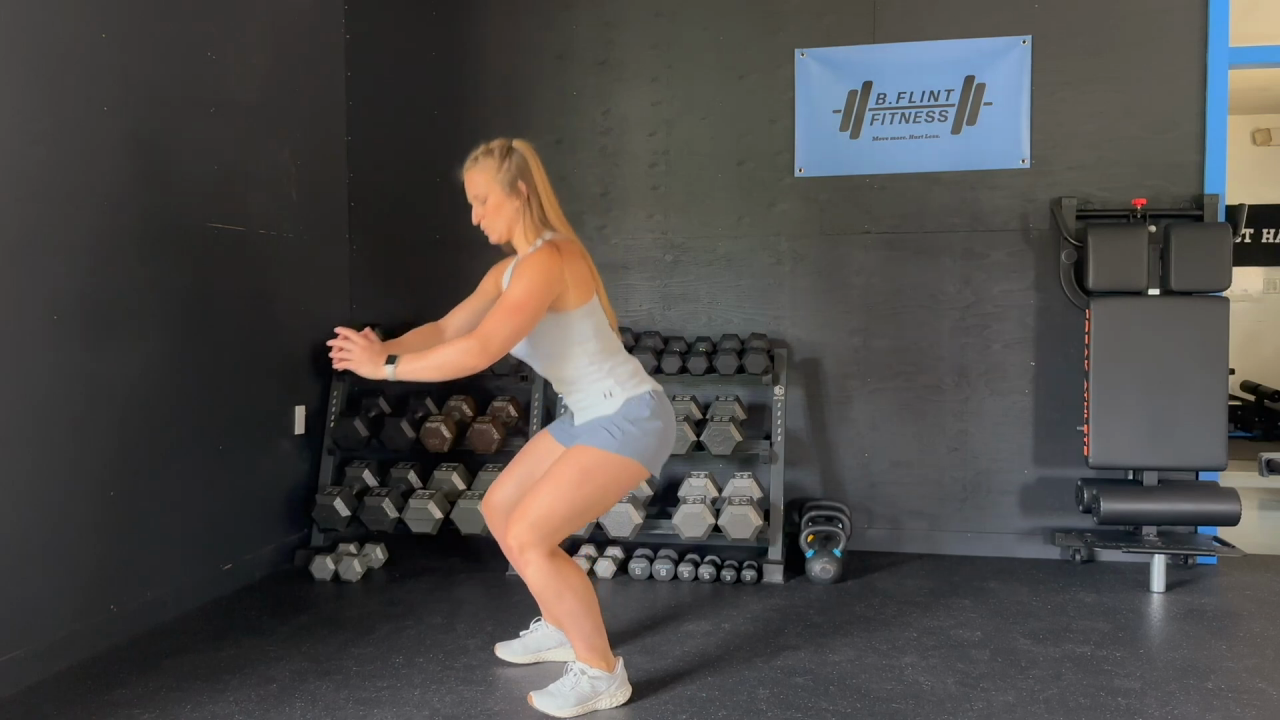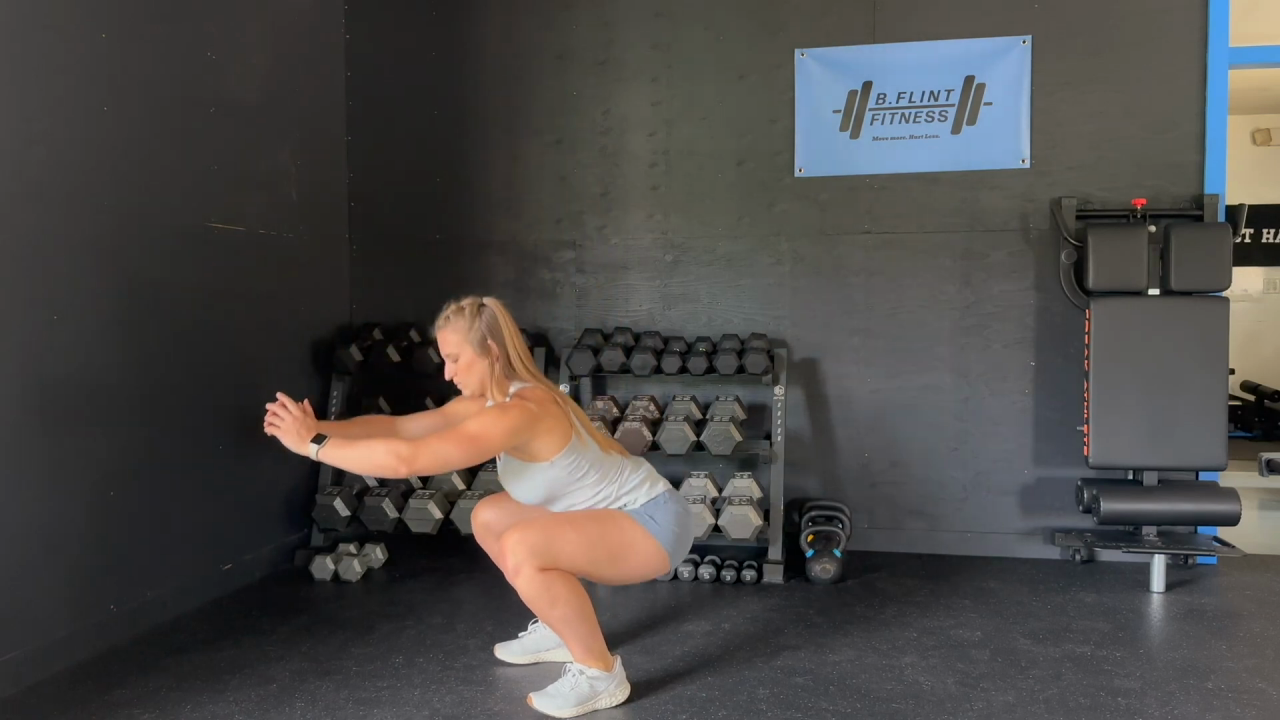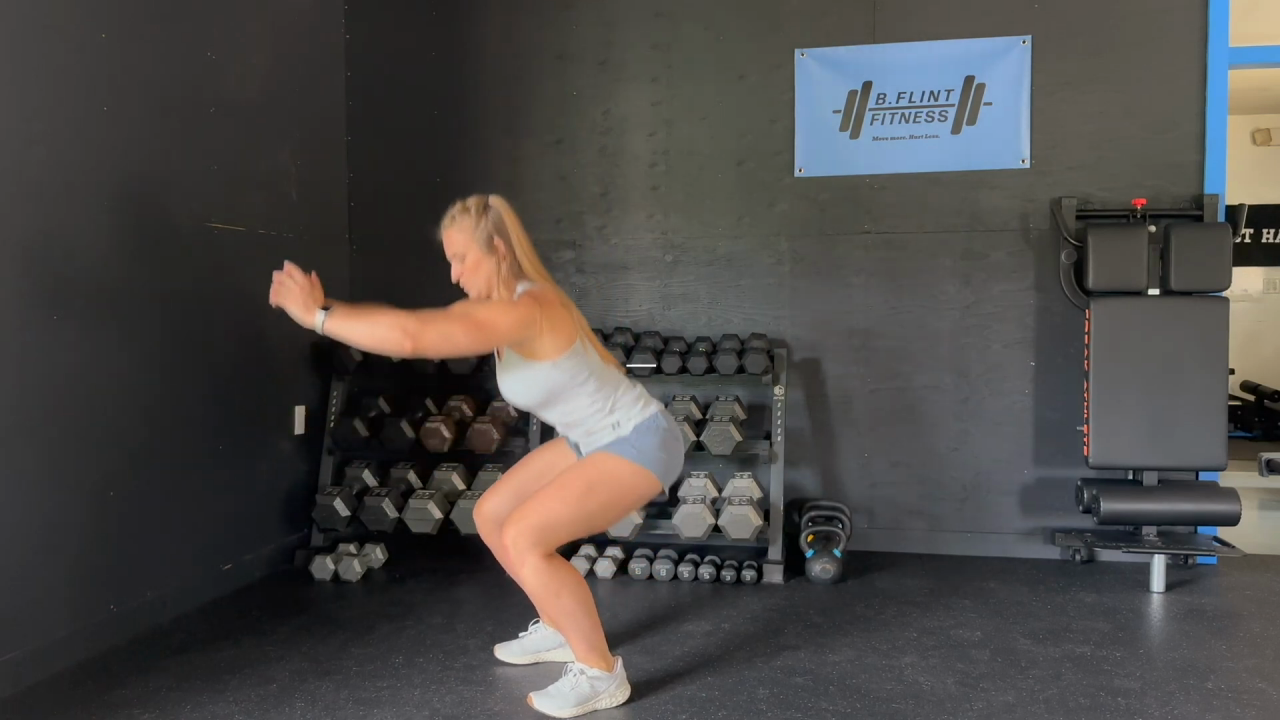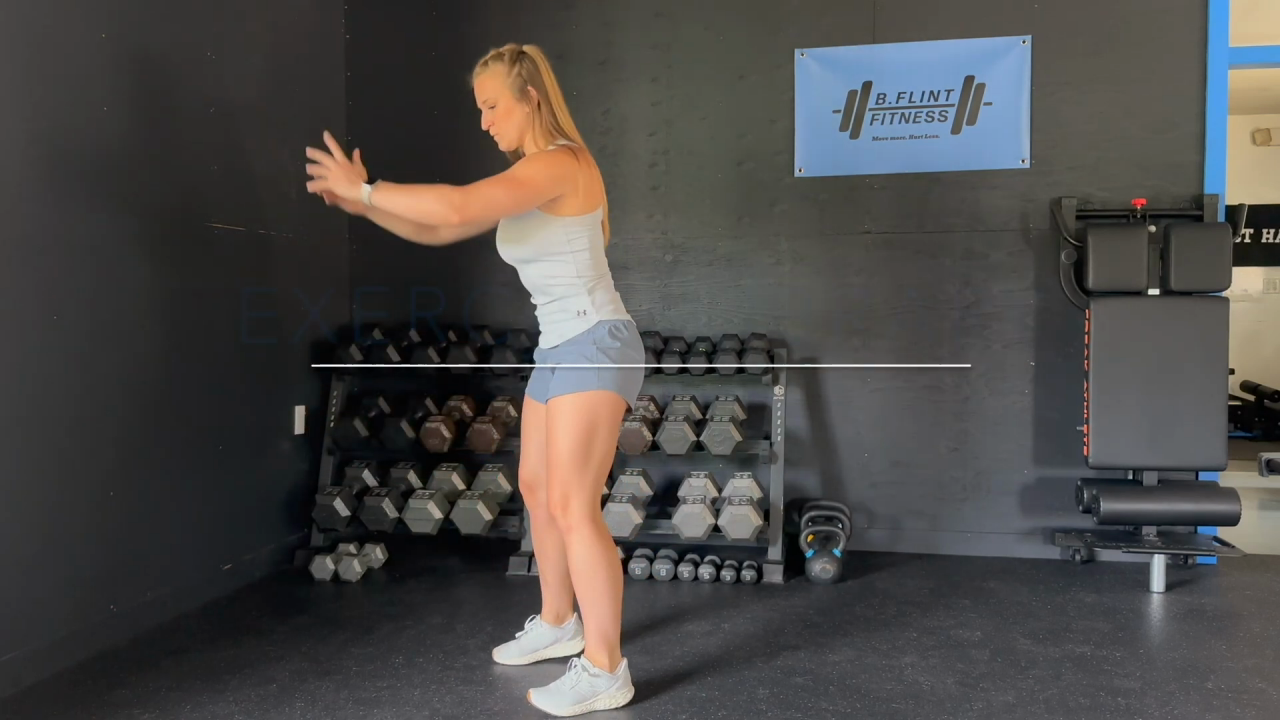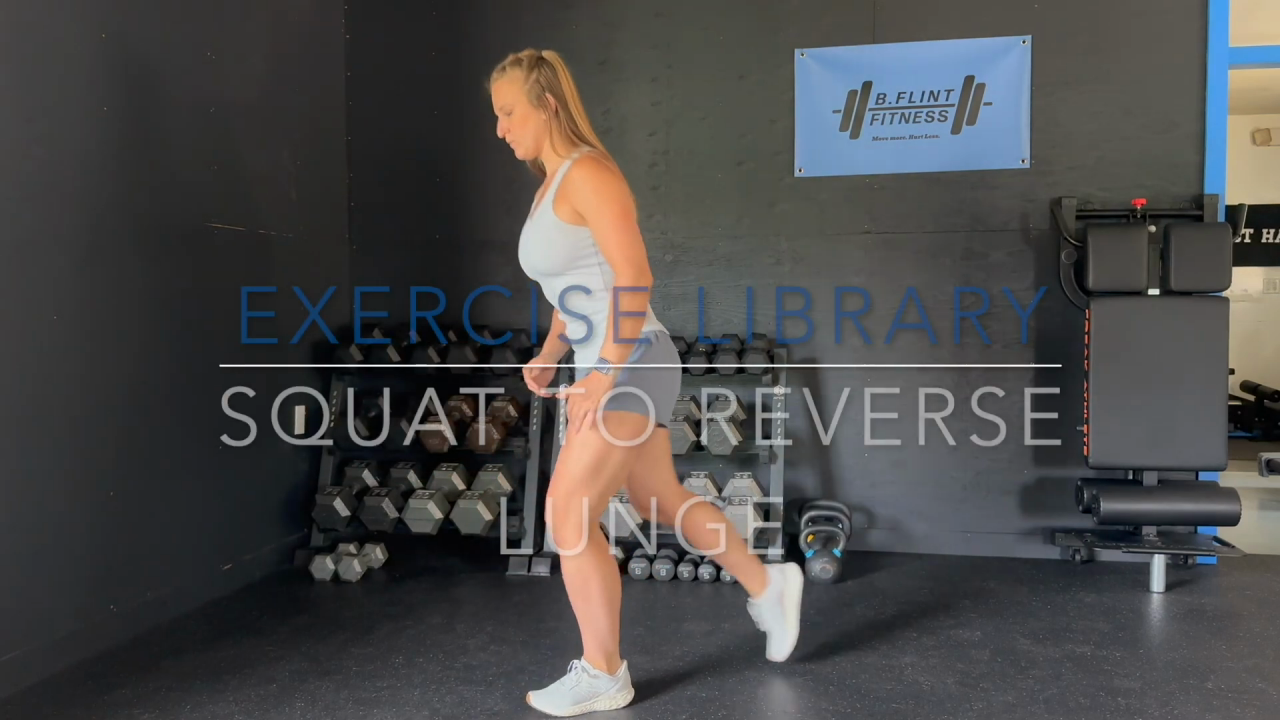
dt=0.5s
person 1, frame 1
left shoulder: (548, 260)
right shoulder: (509, 270)
left elbow: (481, 351)
right elbow: (449, 330)
left wrist: (391, 366)
right wrist: (386, 350)
left hip: (629, 418)
right hip: (596, 414)
left knee: (527, 538)
right knee: (499, 510)
left ankle: (602, 672)
right ankle: (560, 627)
person 1, frame 2
left shoulder: (519, 413)
right shoulder: (489, 403)
left elbow: (409, 459)
right elbow: (400, 427)
left wrist: (315, 446)
right wrist: (321, 426)
left hip: (653, 526)
right hip: (624, 511)
left knee: (520, 548)
right knee: (489, 519)
left ankle: (599, 672)
right ankle: (561, 627)
person 1, frame 3
left shoulder: (526, 311)
right shoulder: (499, 308)
left elbow: (412, 339)
right elbow: (412, 322)
left wrist: (318, 316)
right wrist: (324, 310)
left hip: (641, 443)
right hip: (602, 439)
left knee: (523, 540)
right knee: (492, 515)
left ankle: (599, 673)
right ankle: (561, 627)
person 1, frame 4
left shoulder: (559, 164)
right shoulder: (535, 170)
left elbow: (454, 209)
right elbow: (449, 229)
left wrist: (363, 191)
right wrist: (367, 198)
left hip: (594, 348)
right hip: (561, 349)
left knee: (571, 507)
right knee: (537, 490)
right ankle: (557, 624)
person 1, frame 5
left shoulder: (588, 172)
right shoulder: (552, 186)
left elbow: (635, 279)
left wrist: (603, 376)
right wrist: (549, 356)
left hip: (630, 367)
right hip: (611, 367)
left knee: (567, 518)
right knee: (661, 503)
right ankle: (768, 585)
